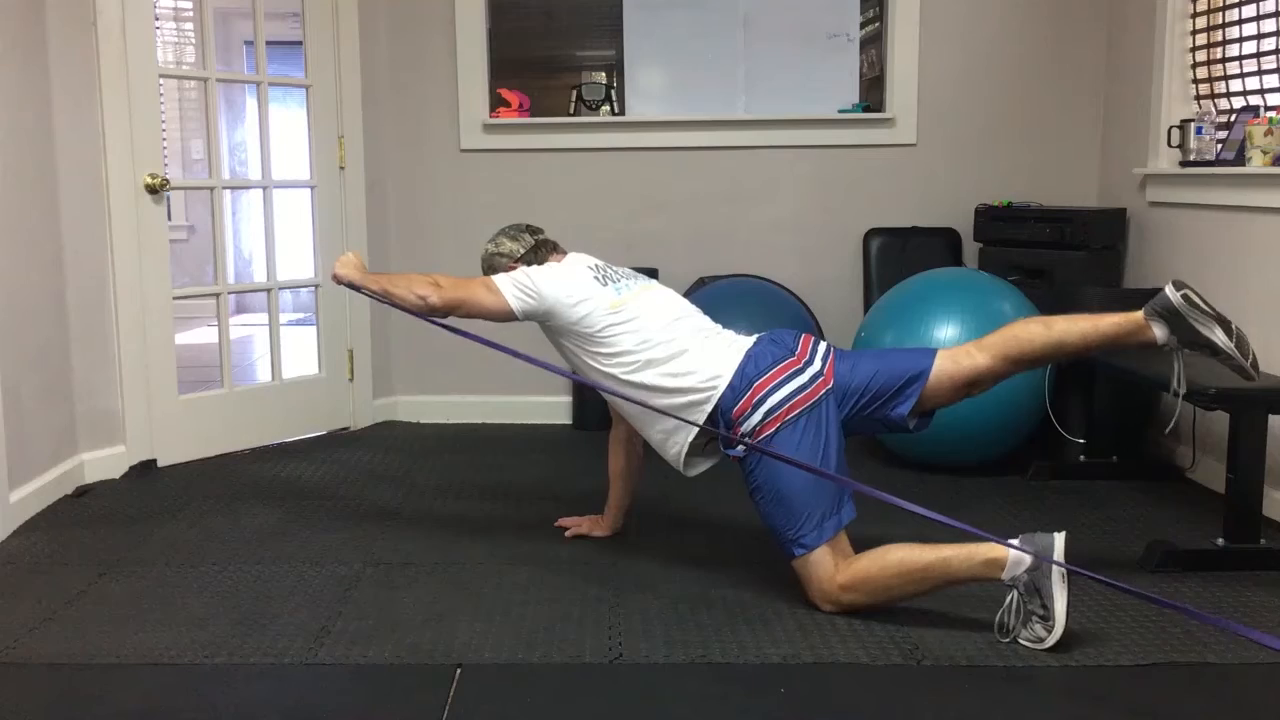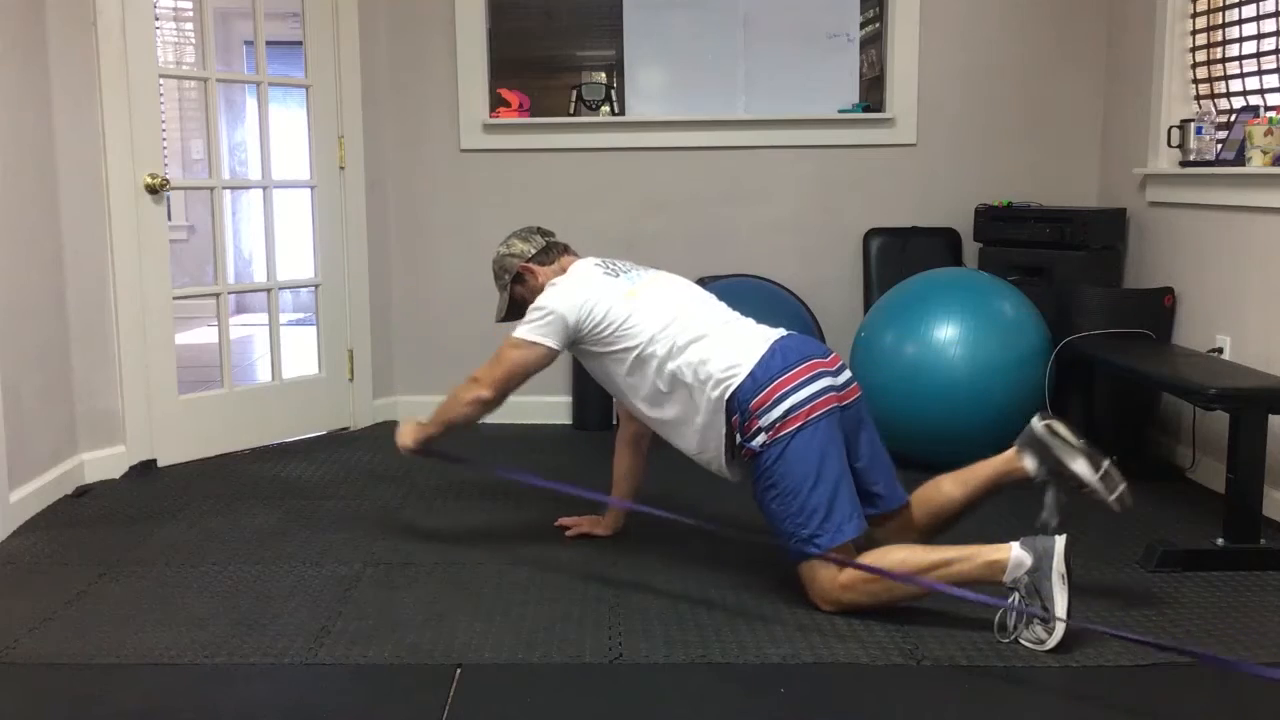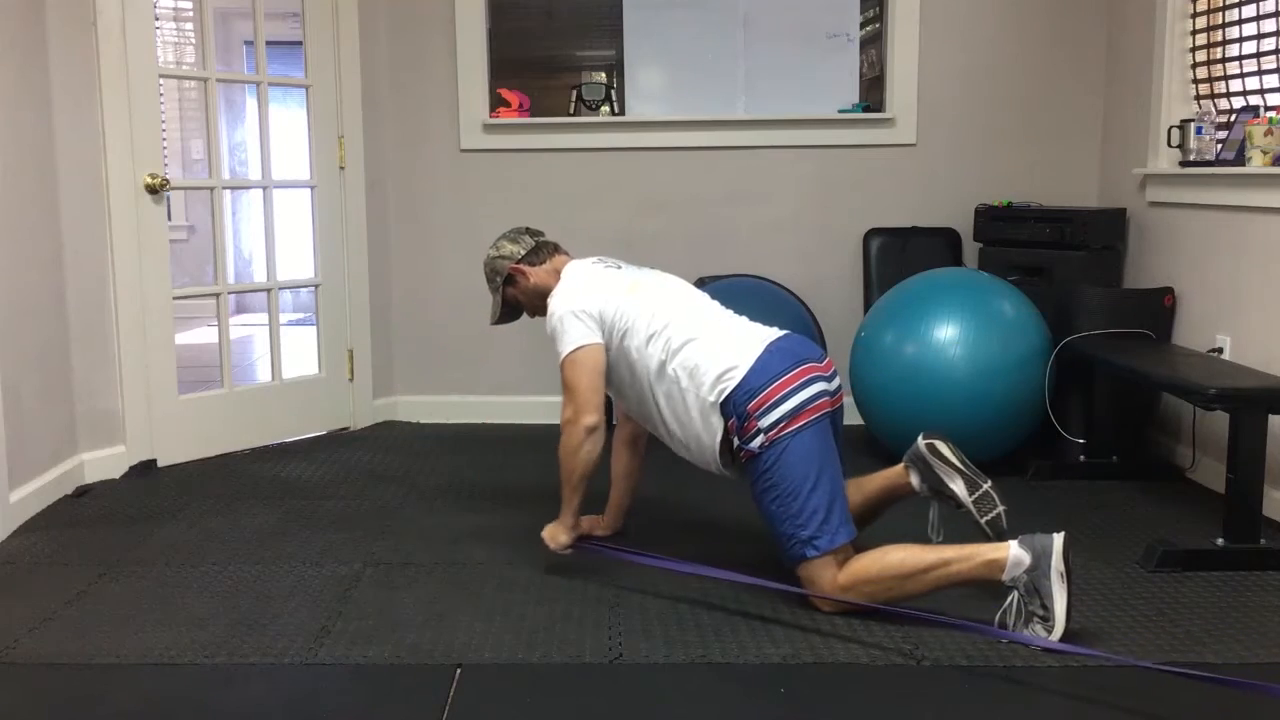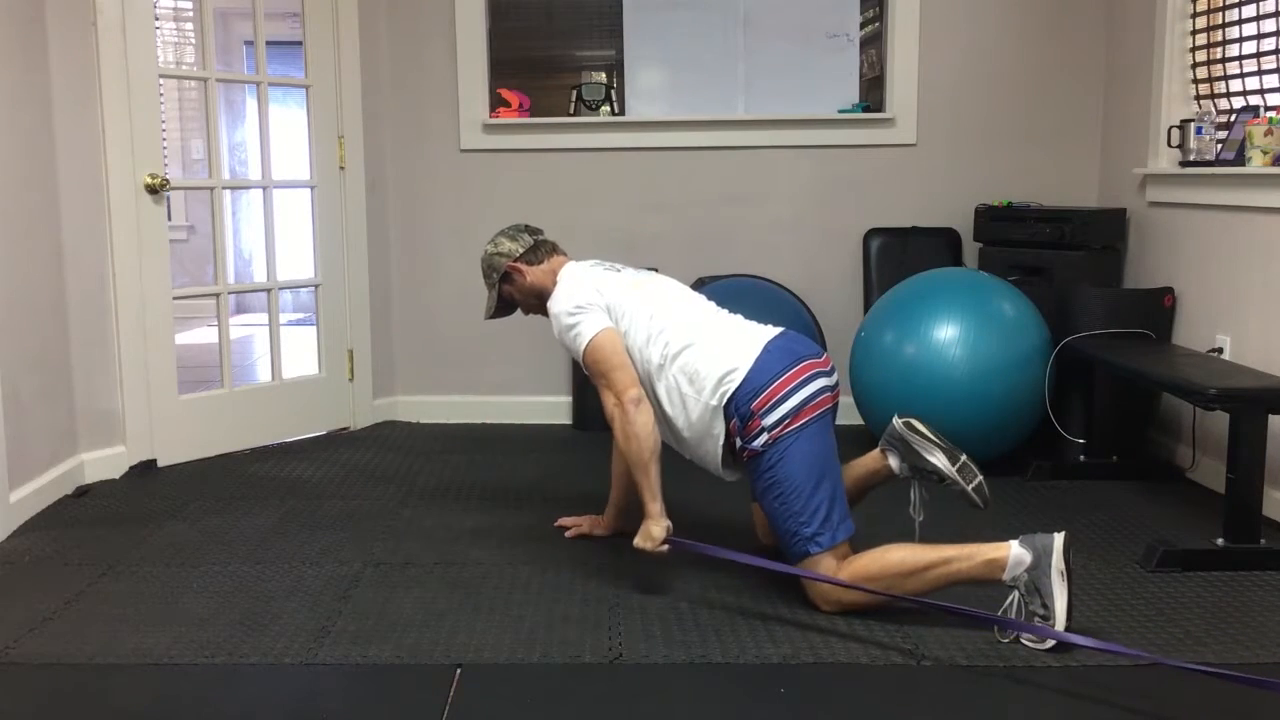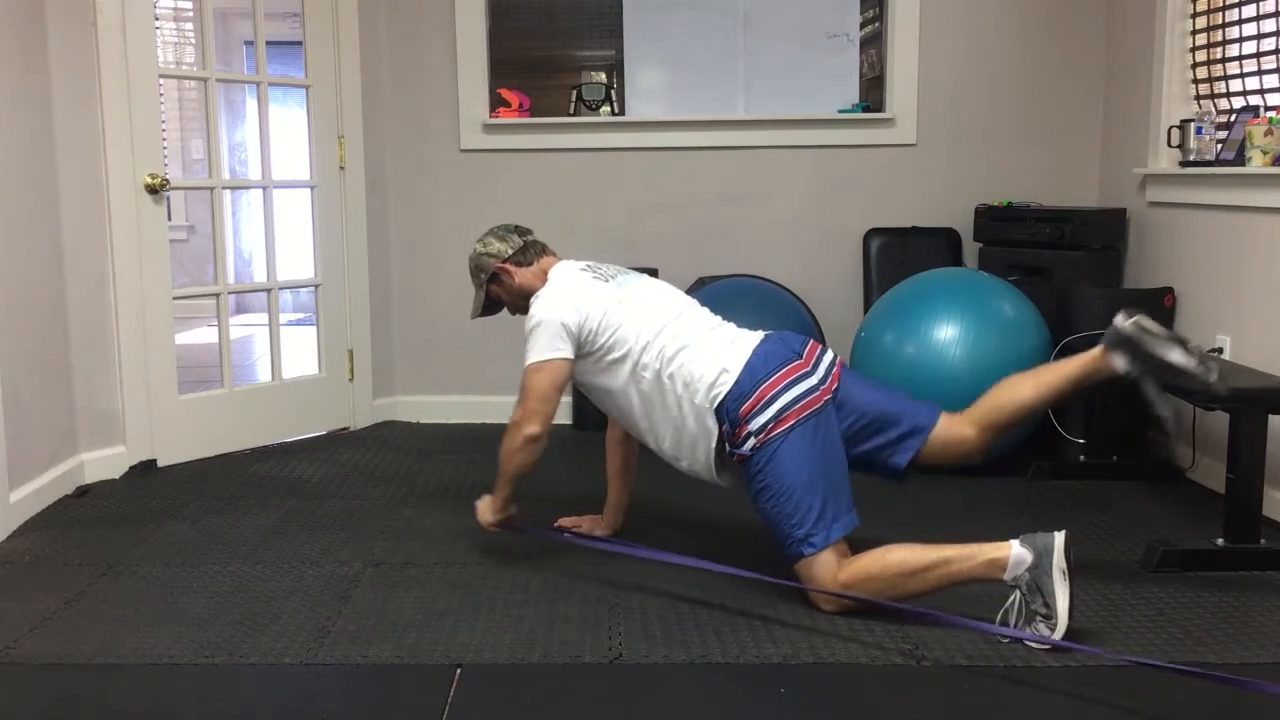
dt=0.7s
person 1, frame 1
left shoulder: (550, 287)
right shoulder: (606, 279)
left elbow: (435, 297)
right elbow: (628, 419)
left wrist: (360, 278)
right wrist: (609, 517)
left hip: (765, 404)
right hip: (797, 361)
left knee: (834, 580)
right knee: (983, 359)
left ankle: (1011, 558)
right ankle: (1158, 321)
person 1, frame 2
left shoulder: (563, 299)
right shoulder: (616, 283)
left elbow: (484, 391)
right elbow: (635, 419)
left wrist: (420, 432)
right wrist: (609, 517)
left hip: (778, 406)
right hip: (813, 372)
left knee: (837, 583)
right knee: (896, 528)
left ankle: (1016, 561)
right ankle: (1027, 457)
person 1, frame 3
left shoulder: (570, 301)
right shoulder: (611, 281)
left elbow: (585, 423)
right elbow: (632, 421)
left wrist: (566, 520)
right wrist: (610, 520)
left hip: (769, 406)
right hip: (801, 368)
left knee: (831, 582)
right knee: (819, 520)
left ankle: (1016, 559)
right ankle: (913, 474)
person 1, frame 4
left shoulder: (570, 302)
right shoulder: (606, 281)
left elbow: (629, 405)
right elbow: (633, 408)
left wrist: (653, 513)
right wrist: (609, 518)
left hip: (769, 403)
right hip: (795, 366)
left knee: (832, 583)
right knee: (774, 532)
left ankle: (1018, 557)
right ankle: (891, 455)
person 1, frame 5
left shoulder: (552, 308)
right shoulder: (602, 281)
left elbow: (529, 431)
right elbow: (627, 412)
left wrist: (498, 501)
right wrist: (610, 518)
left hip: (765, 412)
right hip: (795, 367)
left knee: (834, 581)
right knee: (966, 434)
left ankle: (1010, 559)
right ankle: (1111, 356)
